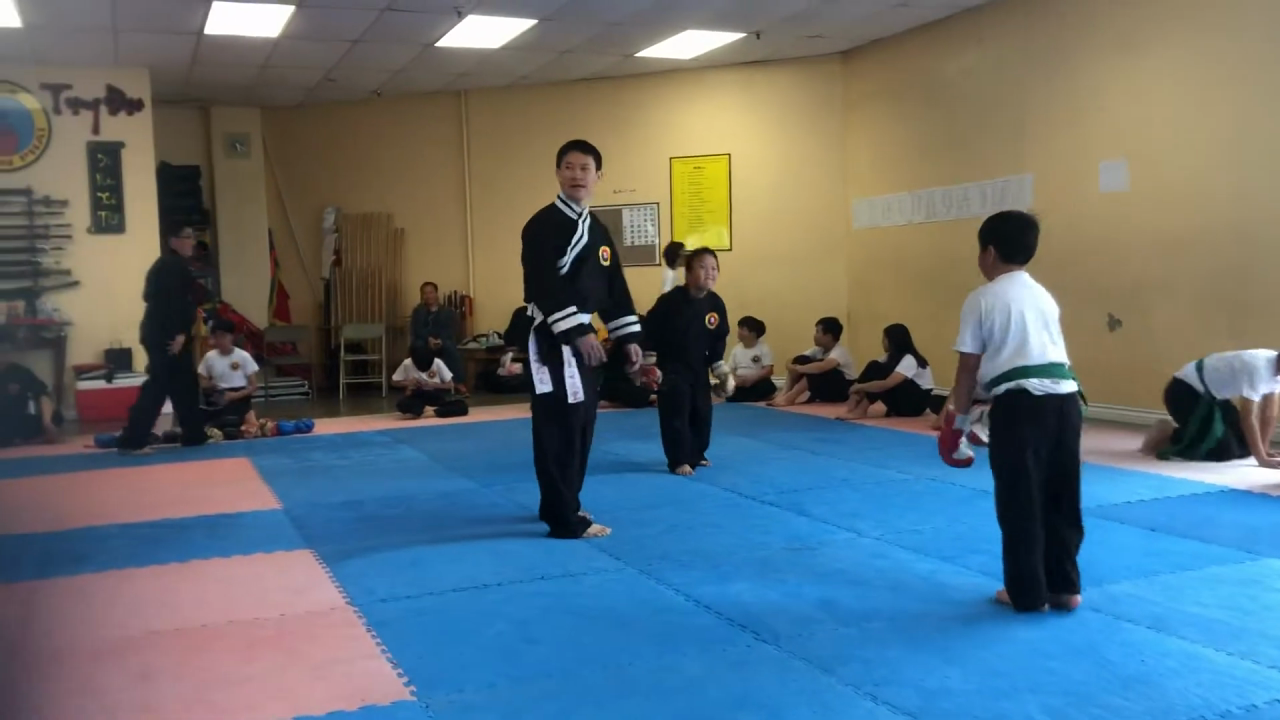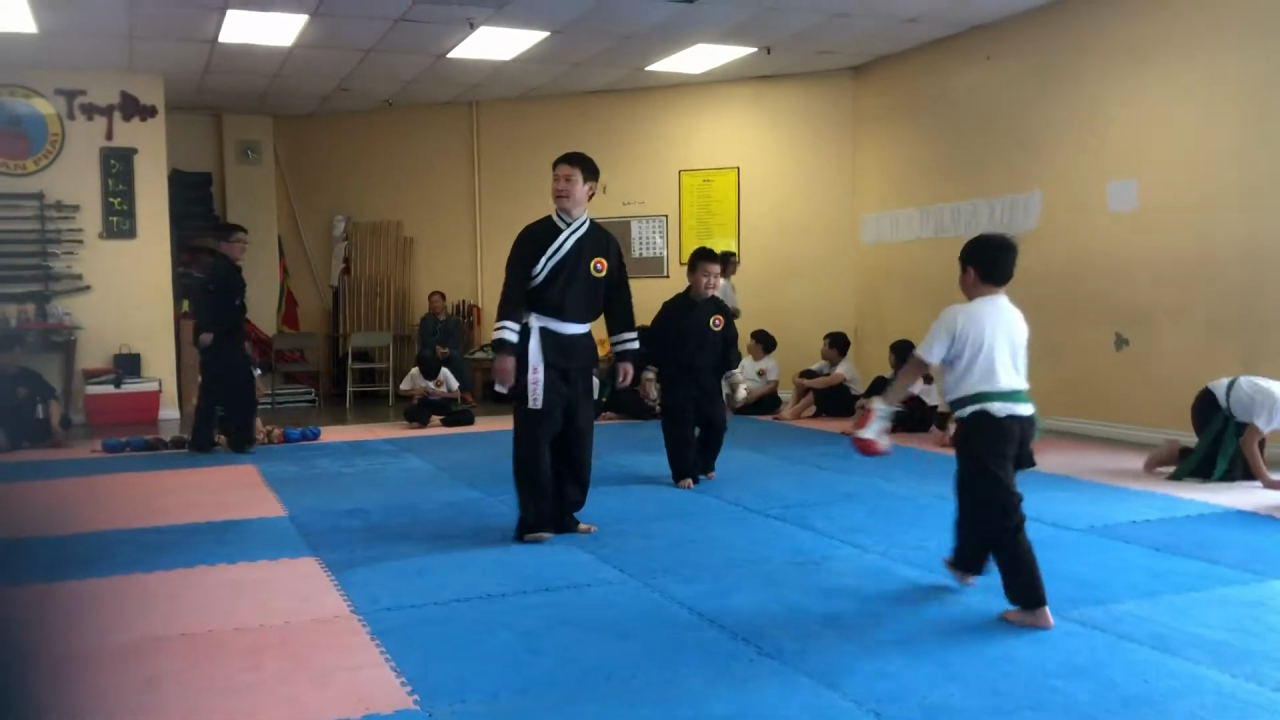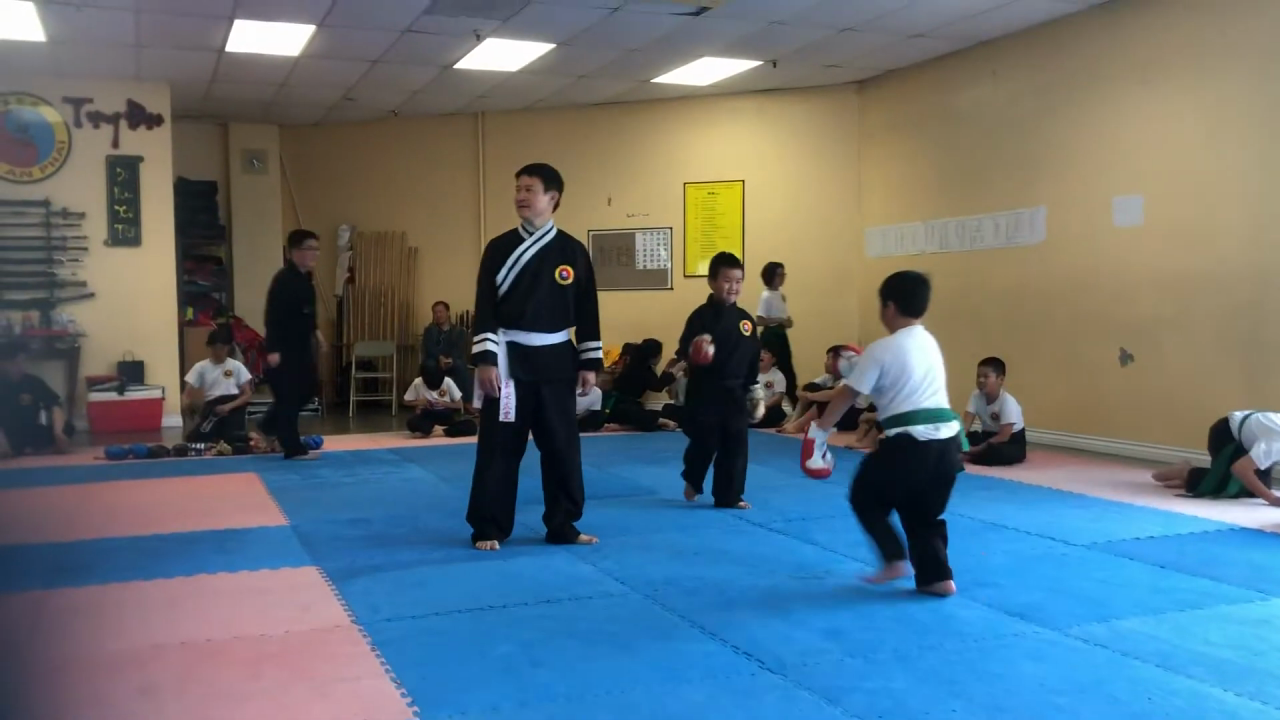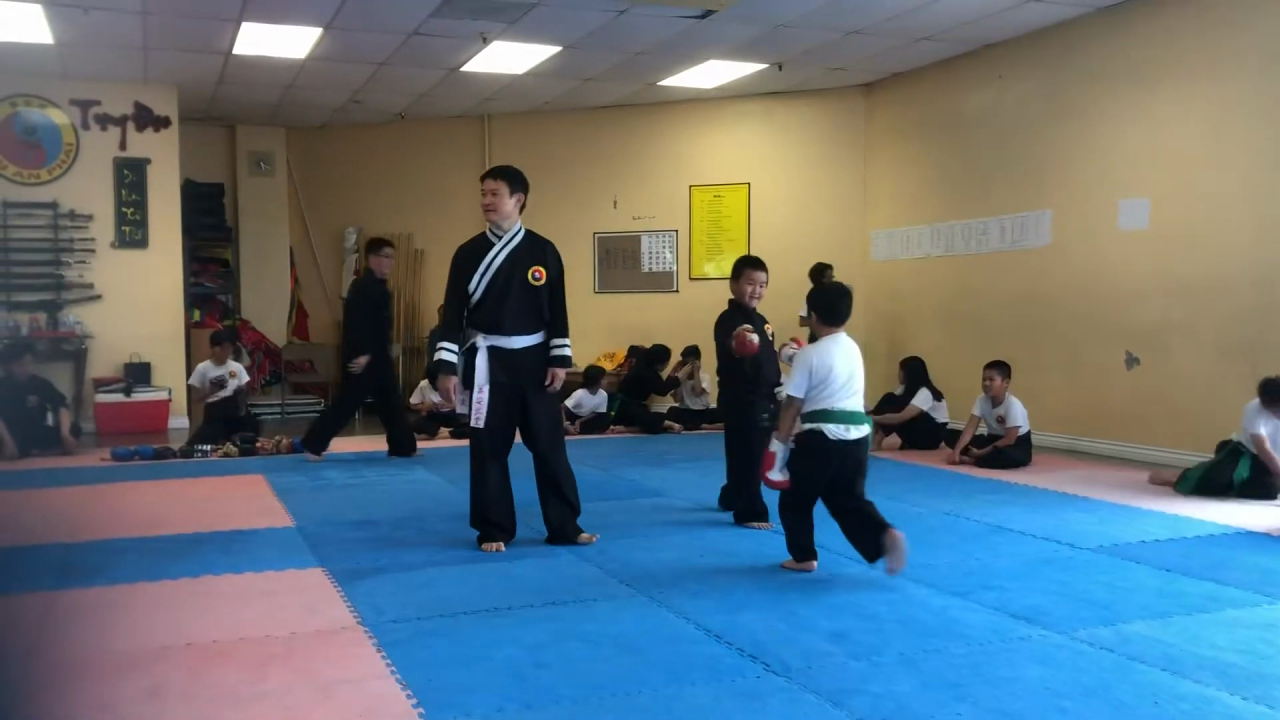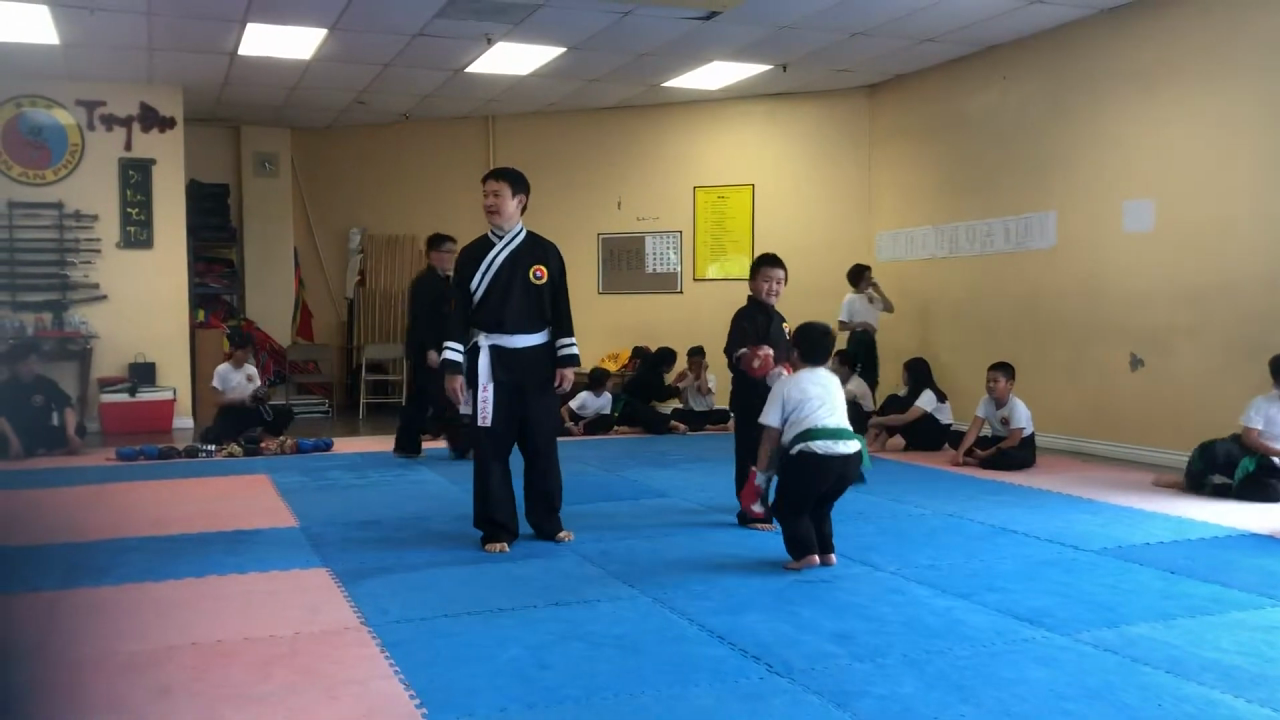
dt=0.4s
person 1, frame 1
left shoulder: (597, 229)
right shoulder: (544, 224)
left elbow: (613, 287)
right elbow: (544, 287)
left wrist: (628, 338)
right wrist: (576, 332)
left hip: (579, 336)
right hip: (553, 339)
left knee: (580, 424)
right knee: (560, 426)
left ankle: (559, 505)
right ankle: (566, 518)
person 1, frame 2
left shoulder: (604, 242)
right shoulder: (534, 235)
left elbow: (617, 301)
right elbow: (513, 294)
left wrist: (625, 355)
right wrist: (505, 348)
left hip: (578, 346)
right hip: (538, 343)
left knee: (577, 435)
right knee: (535, 432)
left ankle: (562, 513)
right ankle: (533, 518)
person 1, frame 3
left shoulder: (573, 251)
right shoulder: (499, 248)
left elbow: (587, 311)
right elbow: (485, 308)
left wrist: (590, 363)
right wrist: (485, 359)
left hip: (556, 358)
right hip: (509, 357)
left knee: (562, 445)
right knee: (499, 446)
left ankle: (562, 525)
right ankle: (489, 528)
person 1, frame 4
left shoulder: (543, 250)
right shoulder: (469, 253)
left elbow: (557, 311)
right elbow: (454, 313)
left wrist: (560, 360)
right wrist: (447, 367)
left hip: (534, 359)
right hip: (489, 362)
left knee: (549, 443)
right knee: (489, 448)
left ankle: (564, 525)
right ankle: (494, 529)
person 1, frame 5
left shoulder: (545, 251)
right shoulder: (472, 254)
left elbow: (560, 310)
right elbow: (458, 314)
left wrist: (567, 360)
right wrist: (453, 367)
left hip: (538, 359)
right hip: (491, 361)
left knee: (542, 445)
right knee: (491, 446)
left ankle: (547, 521)
right ankle: (497, 529)
person 2, frame 1
left shoulder: (982, 299)
right shoulder: (1044, 296)
left elbow: (969, 367)
left wrist: (959, 419)
left hip: (1019, 402)
right hip: (1066, 396)
left knee: (1020, 501)
right knee: (1060, 500)
left ankle: (1028, 593)
right ankle: (1065, 586)
person 2, frame 2
left shoulder: (957, 316)
right shoulder: (1015, 318)
left elbow: (916, 368)
left wrist: (883, 406)
left hip: (985, 422)
right hip: (1020, 416)
left knee: (999, 513)
right knee: (975, 496)
left ankle: (1034, 606)
right ankle: (966, 564)
person 2, frame 3
left shoulder: (881, 349)
right shoulder: (929, 343)
left elbow: (847, 396)
left wrist: (819, 430)
right wrist: (859, 363)
left hip: (908, 441)
right hip: (946, 437)
left knee: (866, 498)
right knee: (924, 513)
left ankle: (895, 560)
right ankle: (938, 577)
person 2, frame 4
left shoulder: (809, 355)
right shoulder: (853, 349)
left elbow: (792, 406)
left wrist: (778, 444)
left hip: (821, 439)
right hip: (856, 437)
left knee: (797, 497)
right knee: (850, 499)
left ankle: (803, 557)
right ankle: (886, 537)
person 2, frame 5
left shoulder: (784, 386)
right shoulder: (834, 382)
left elbow: (771, 436)
left wrist: (760, 474)
left hip: (811, 458)
right hip: (850, 455)
left knee: (788, 506)
right knee: (818, 503)
left ankle: (807, 552)
right ankle: (826, 552)
person 3, frame 1
left shoulder: (716, 304)
right shoulder: (671, 300)
left elbow: (719, 340)
right elbow: (651, 331)
left wrist: (722, 370)
left hip: (699, 368)
right hip: (672, 368)
left knee: (702, 414)
right knee: (676, 414)
left ankle: (695, 454)
right ankle: (680, 460)
person 3, frame 2
left shoulder: (721, 309)
right shoulder: (674, 308)
left elbow: (730, 347)
right elbow: (654, 342)
right wrist: (650, 376)
left hip: (709, 379)
right hip: (678, 380)
left knee: (717, 424)
right knee: (680, 428)
left ankle: (702, 465)
right ankle: (684, 473)
person 3, frame 3
left shoulder: (745, 319)
right shoulder: (702, 315)
left elbow: (753, 359)
right elbow: (685, 346)
left wrist: (755, 393)
left hip: (736, 393)
right hip: (705, 392)
left knee: (736, 446)
right knee: (703, 442)
left ankle: (729, 496)
right ankle: (692, 481)
person 3, frame 4
left shoulder: (761, 321)
right shoulder: (730, 319)
left elbow: (771, 363)
right elbow: (727, 351)
right wrist: (738, 345)
left hip: (762, 398)
right hip: (739, 399)
left knee: (757, 455)
right knee: (747, 457)
left ankle: (731, 497)
right ankle: (750, 511)
person 3, frame 5
left shoulder: (778, 318)
right shoulder: (746, 316)
right elbow: (735, 348)
right wrist: (746, 356)
right hip: (751, 399)
right knee: (752, 456)
right ankle: (753, 514)
person 4, frame 1
left shoulder: (166, 264)
right shoulder: (173, 265)
right elbow: (171, 302)
right wrist: (179, 333)
left hip: (161, 334)
right hip: (169, 336)
left knee: (186, 384)
right knee: (158, 387)
left ankle: (194, 436)
right ankle: (133, 440)
person 4, frame 2
left shoulder: (231, 270)
right shoulder: (218, 270)
right elbow: (204, 302)
left wrist: (241, 339)
right wrist: (206, 330)
left hip: (227, 339)
right hip: (218, 339)
left knee: (212, 392)
right knee: (240, 386)
left ankle: (201, 441)
right ankle: (241, 439)
person 4, frame 3
left shoulder: (305, 278)
right shoulder: (283, 280)
right elbow: (273, 317)
left wrist: (315, 331)
right wrist: (273, 349)
left hip: (302, 346)
right hip: (285, 349)
left knee: (304, 392)
right knee: (288, 398)
left ankle: (269, 427)
right ankle: (293, 448)
person 4, frame 4
left shoulder: (379, 285)
right shoulder: (362, 286)
right elbow: (356, 323)
right wrist: (362, 353)
left hip: (378, 353)
right hip: (361, 355)
left knee: (390, 400)
right knee: (347, 403)
left ankle: (403, 445)
right ankle: (313, 444)
person 4, frame 5
left shoulder: (442, 281)
right shoulder: (425, 282)
right elbow: (420, 319)
right wrist: (430, 349)
left hip: (436, 348)
right hip: (426, 351)
left knee: (419, 398)
right knee: (442, 397)
left ankle: (406, 446)
